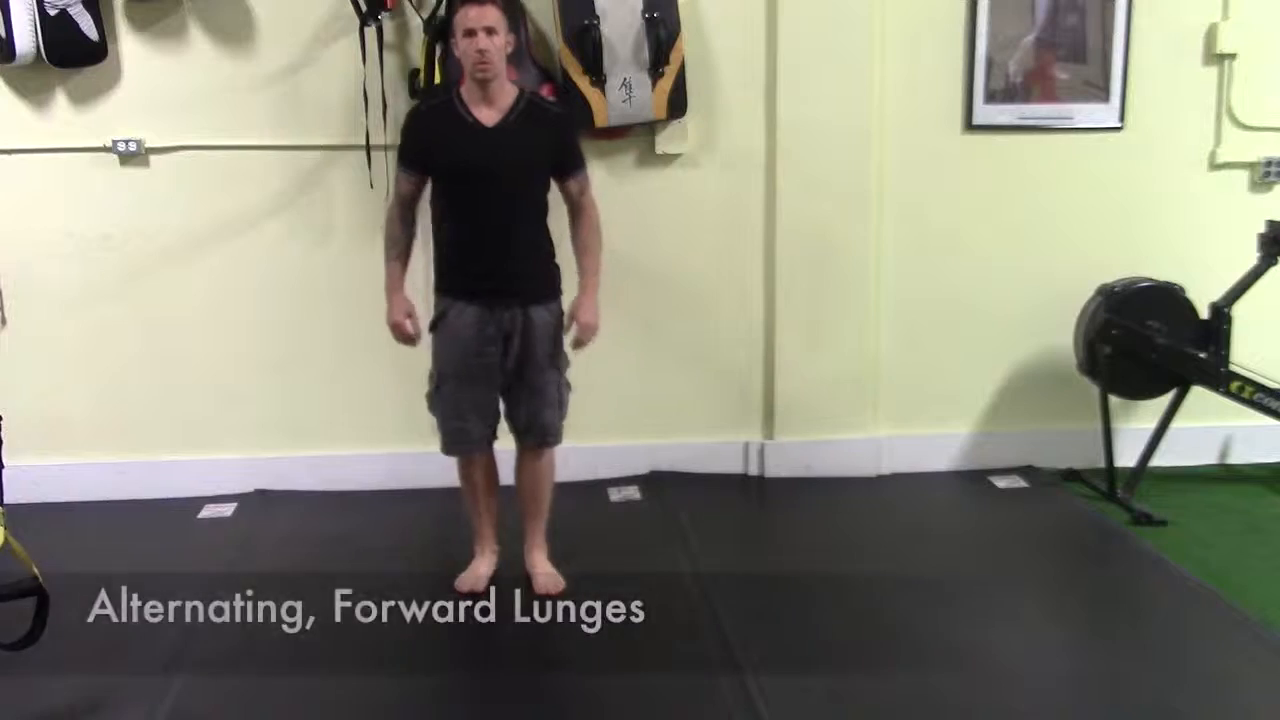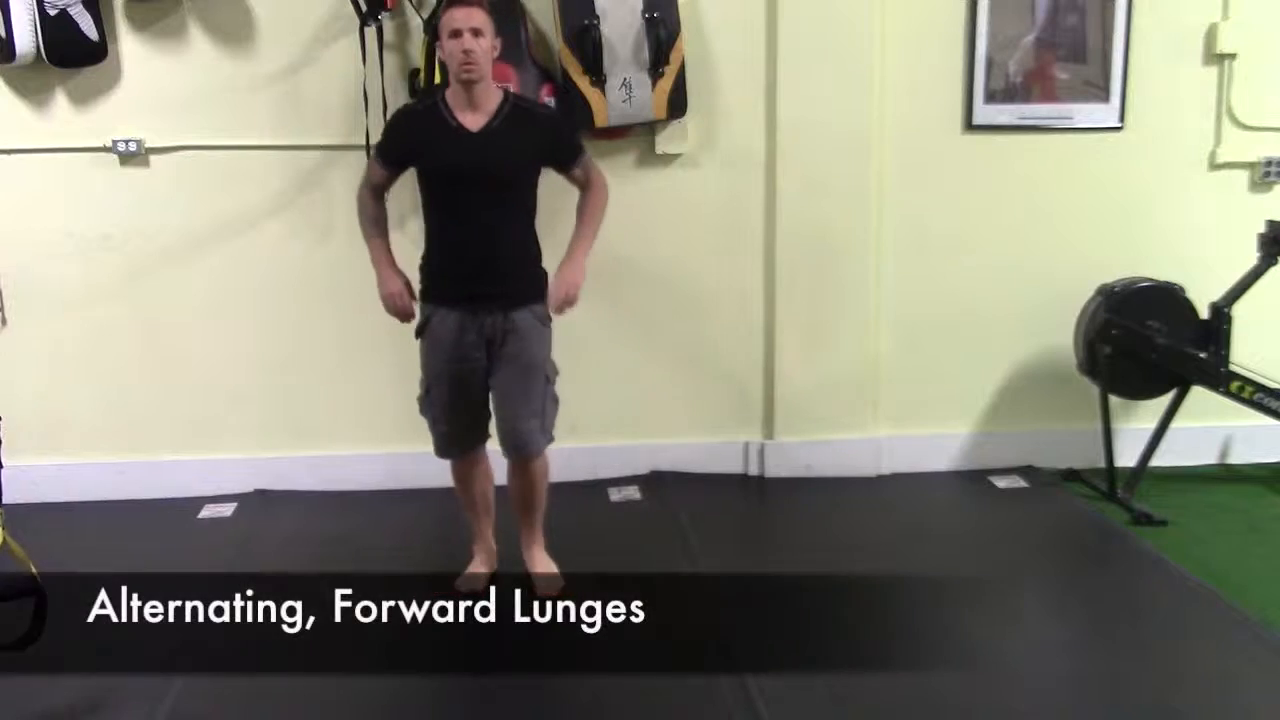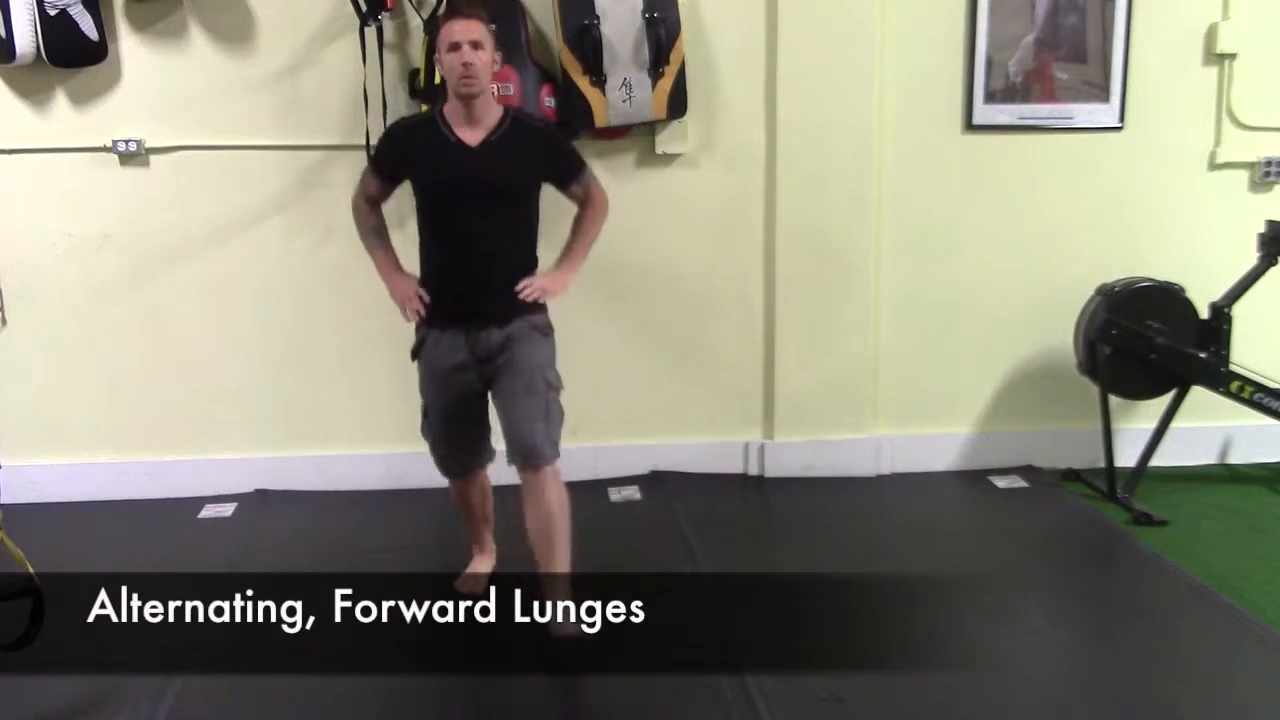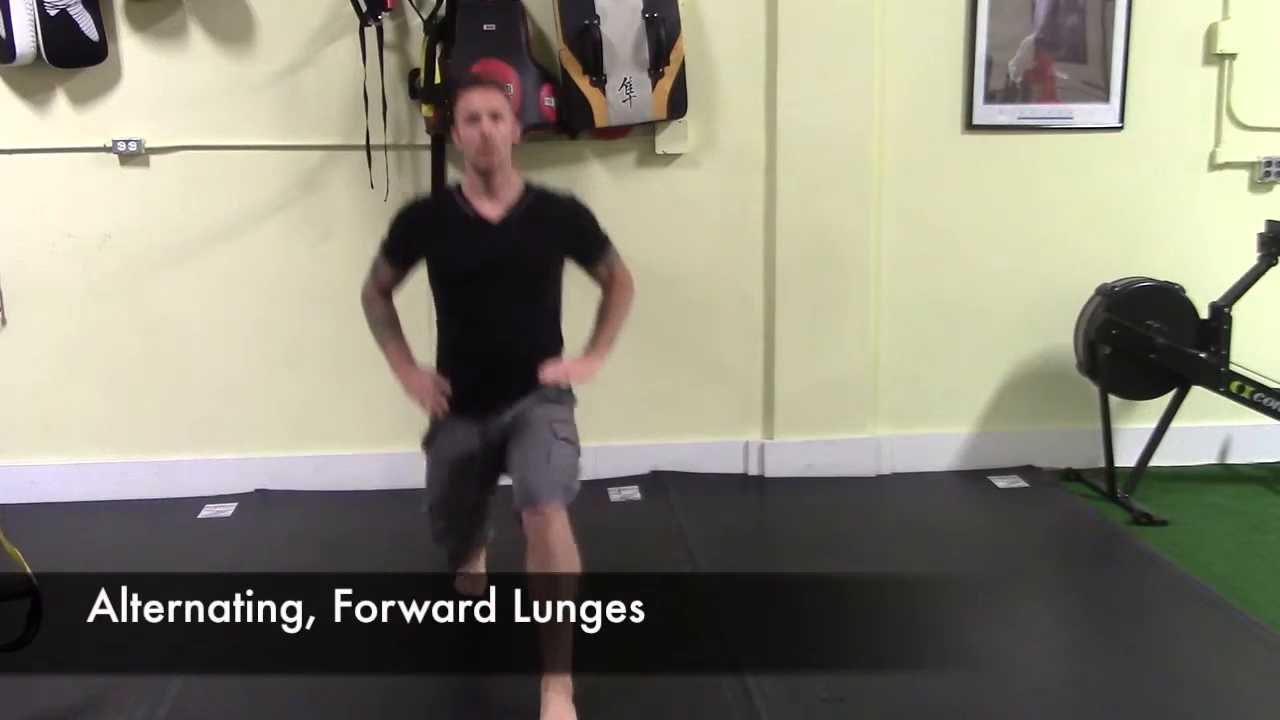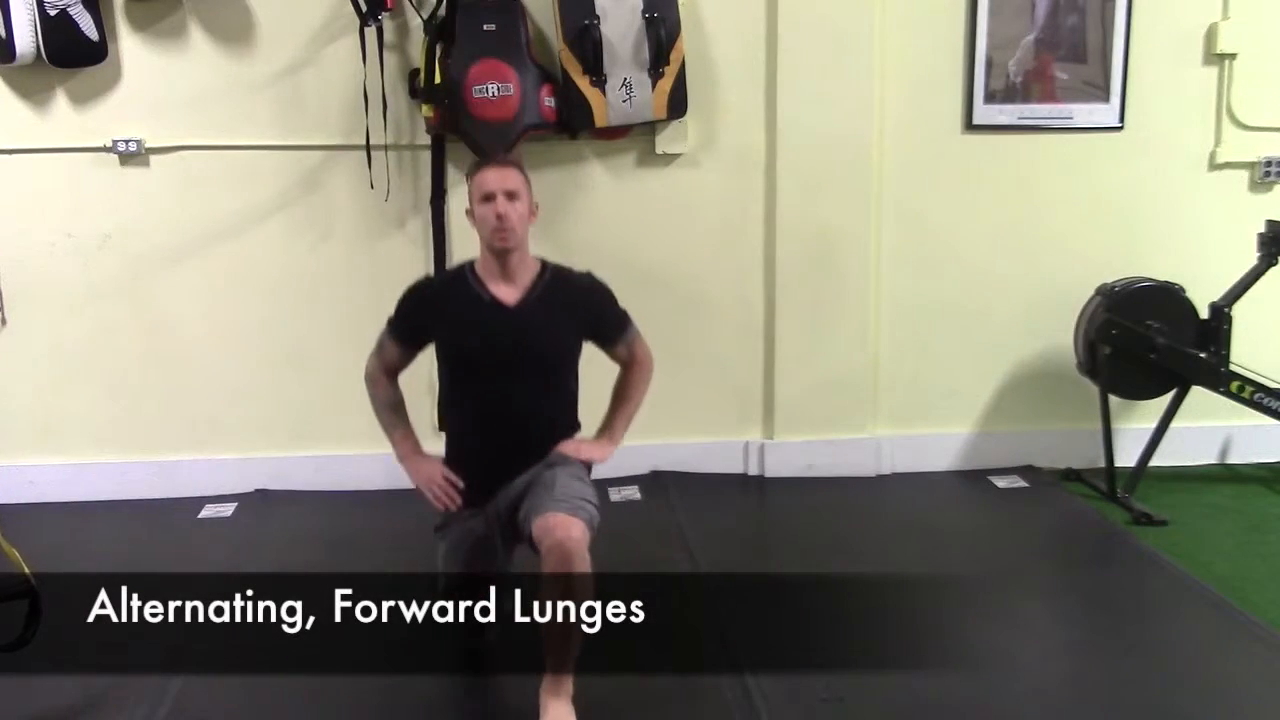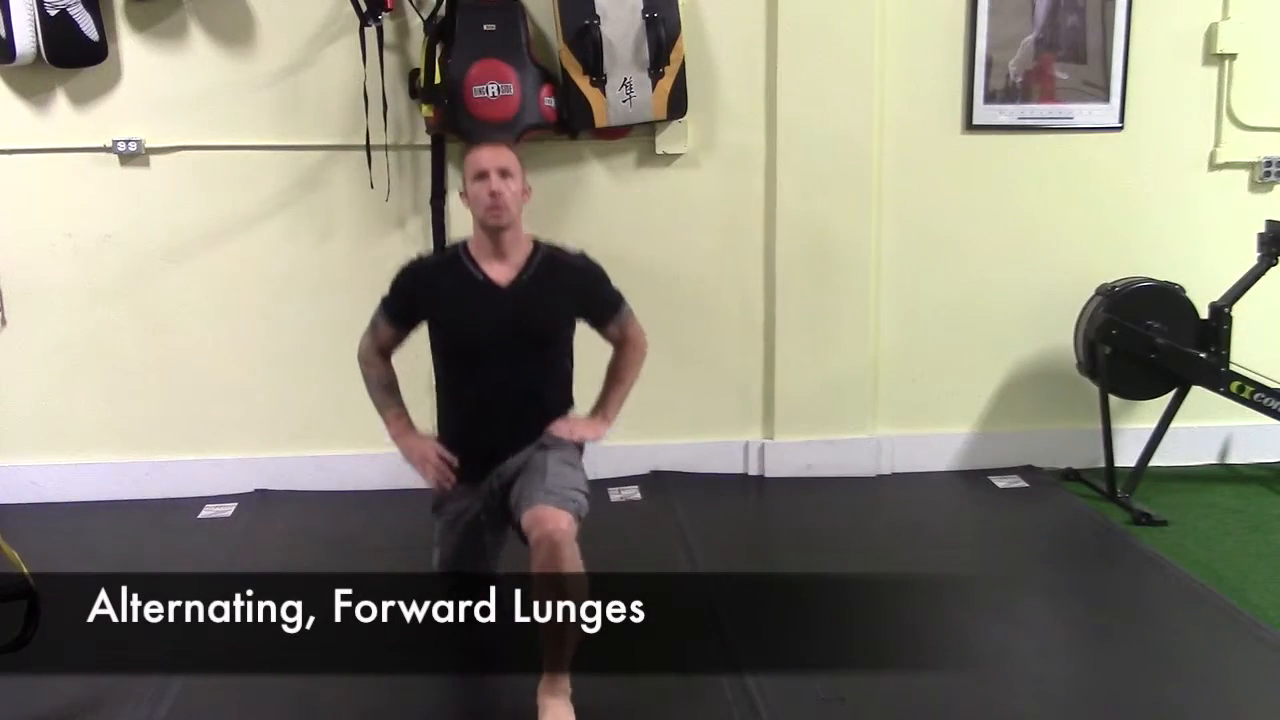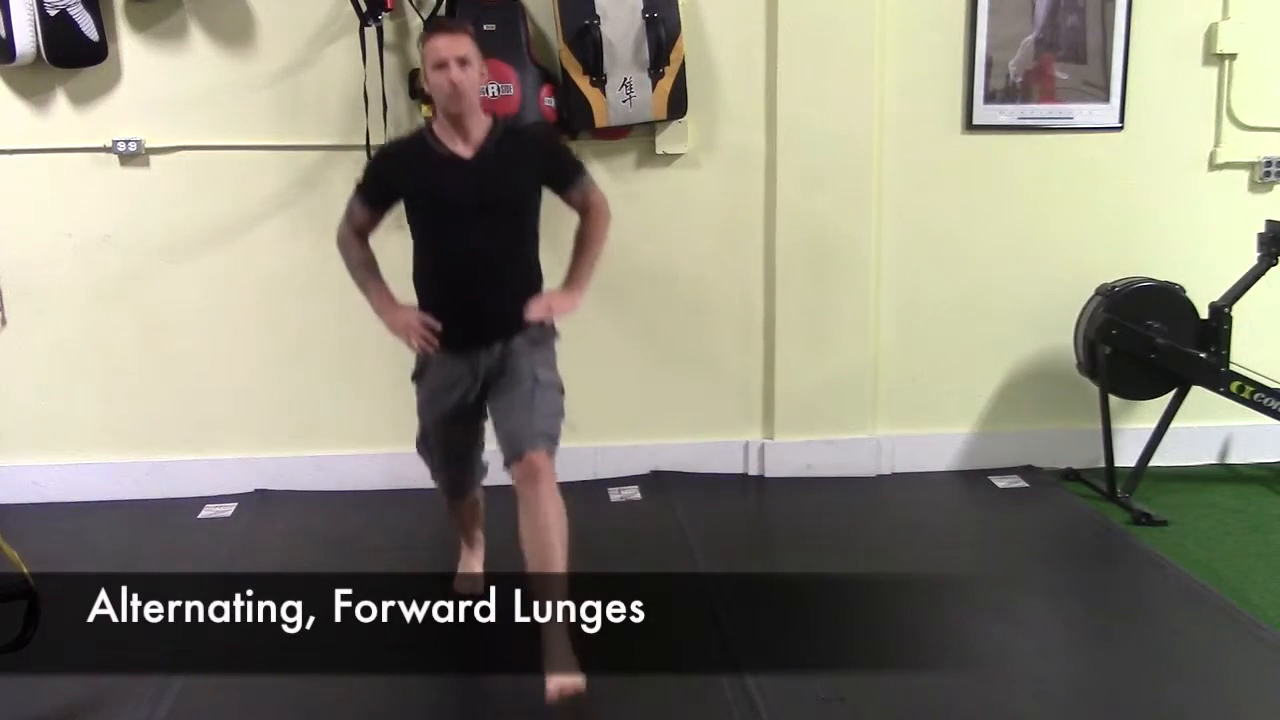
dt=0.3s
person 1, frame 1
left shoulder: (549, 120)
right shoulder: (429, 121)
left elbow: (581, 207)
right elbow: (403, 207)
left wrist: (589, 292)
right wrist: (395, 289)
left hip: (536, 303)
right hip: (461, 305)
left knee: (539, 433)
right knee: (467, 438)
left ankle: (536, 549)
right ankle: (484, 549)
person 1, frame 2
left shoulder: (537, 122)
right shoulder: (413, 124)
left elbow: (593, 183)
right elbow: (371, 190)
left wrist: (576, 261)
right wrist: (384, 268)
left hip: (522, 307)
right hip: (446, 310)
left knee: (526, 441)
right knee: (461, 442)
left ankle: (535, 547)
right ankle: (483, 549)
person 1, frame 3
left shoulder: (536, 137)
right shoulder: (410, 137)
left elbow: (594, 200)
right elbow: (365, 201)
left wrist: (564, 270)
right wrist: (391, 274)
left hip: (520, 324)
right hip: (445, 327)
left knee: (538, 459)
right knee: (459, 464)
left ankle: (560, 600)
right ankle: (483, 549)
person 1, frame 4
left shoulder: (559, 213)
right shoulder: (426, 217)
left elbow: (618, 281)
right elbow: (376, 291)
left wrist: (590, 358)
right wrist: (405, 368)
left hip: (536, 399)
right hip: (461, 408)
left knee: (546, 512)
right knee: (454, 540)
right ankle: (475, 557)
person 1, frame 5
left shoulder: (579, 294)
right shoulder: (434, 298)
left elbow: (639, 359)
right elbow: (379, 372)
left wrist: (607, 439)
right wrist: (412, 458)
left hip: (551, 465)
right hip: (471, 485)
left knee: (566, 540)
person 1, frame 6
left shoulder: (572, 273)
right shoulder: (427, 278)
left elbow: (631, 340)
right elbow: (373, 352)
left wrist: (600, 418)
right wrist: (407, 437)
left hip: (543, 448)
right hip: (464, 466)
left knee: (553, 532)
person 1, frame 7
left shoulder: (532, 144)
right shoulder: (399, 160)
left elbow: (595, 209)
right elbow: (351, 234)
left wrist: (572, 291)
right wrist: (388, 309)
left hip: (521, 340)
right hip: (446, 349)
left knee: (533, 465)
right knee: (456, 480)
left ankle: (554, 633)
right ankle: (471, 545)
